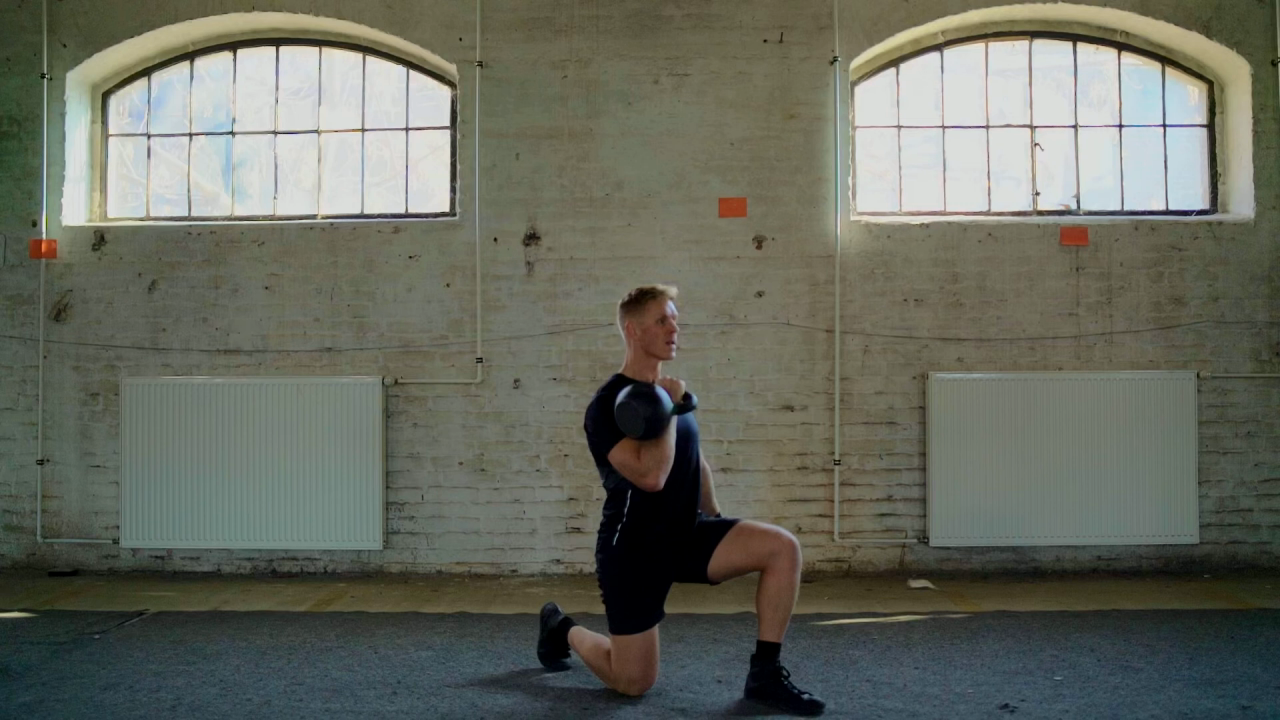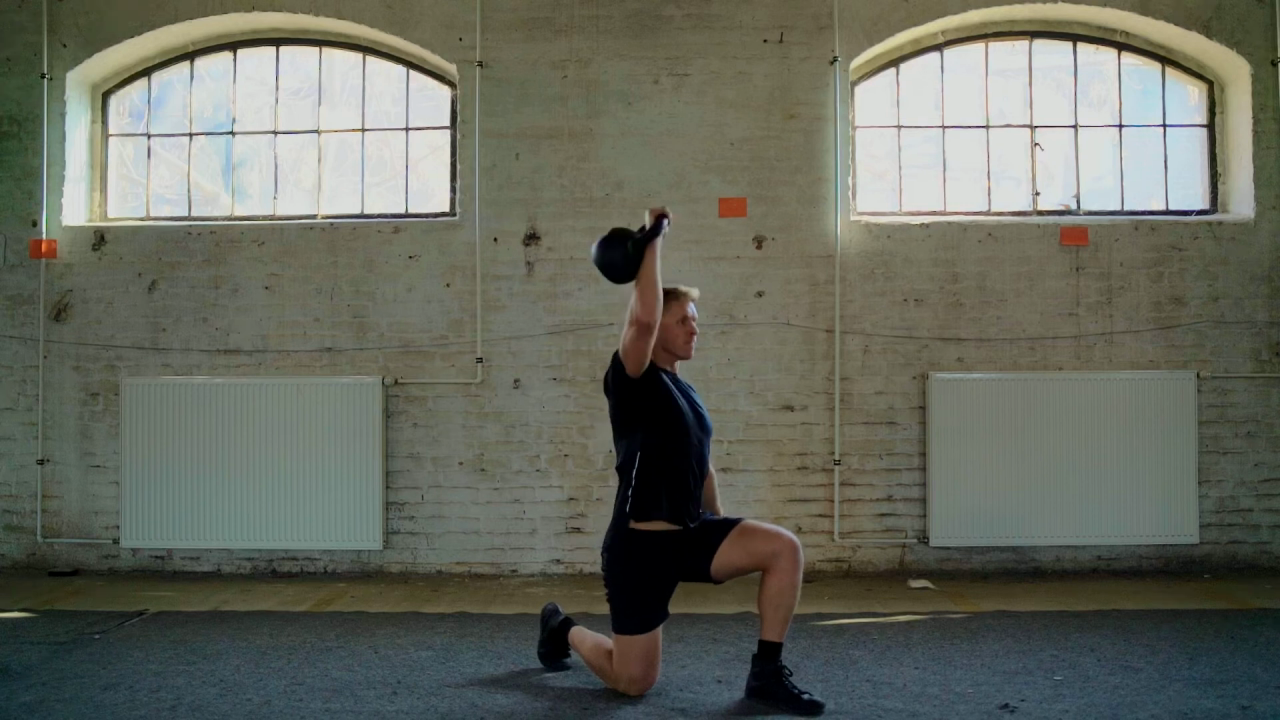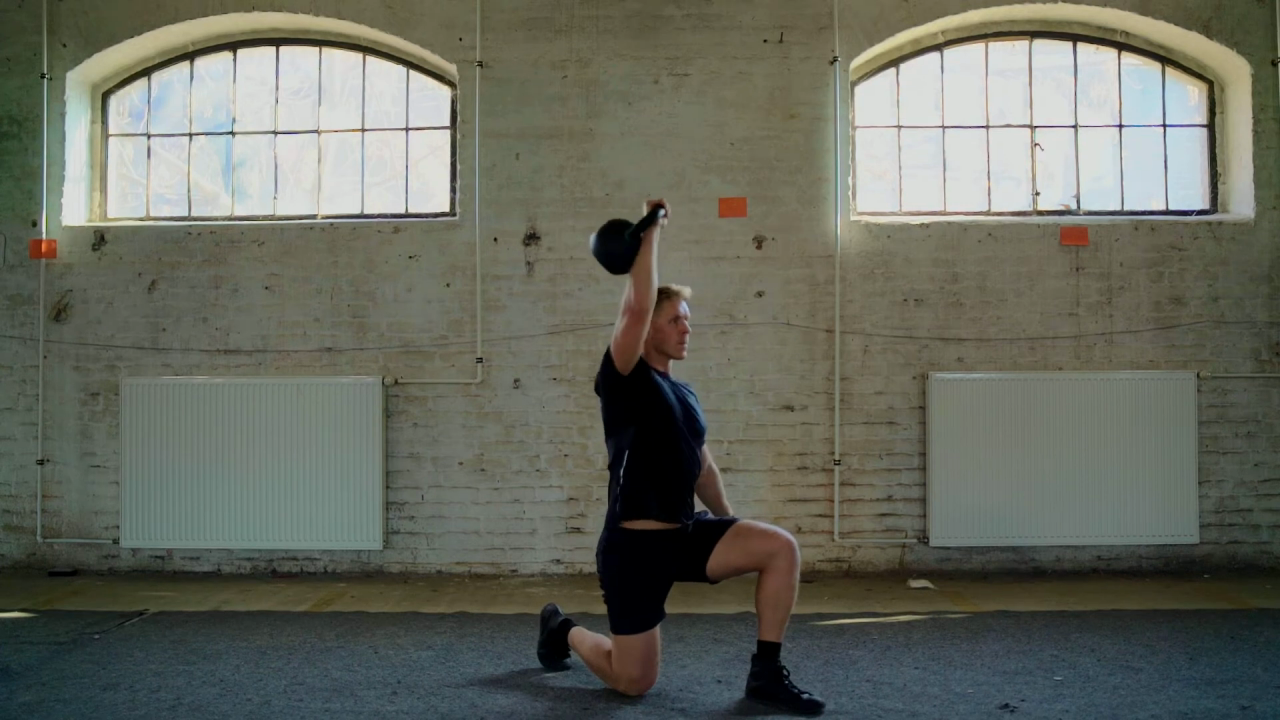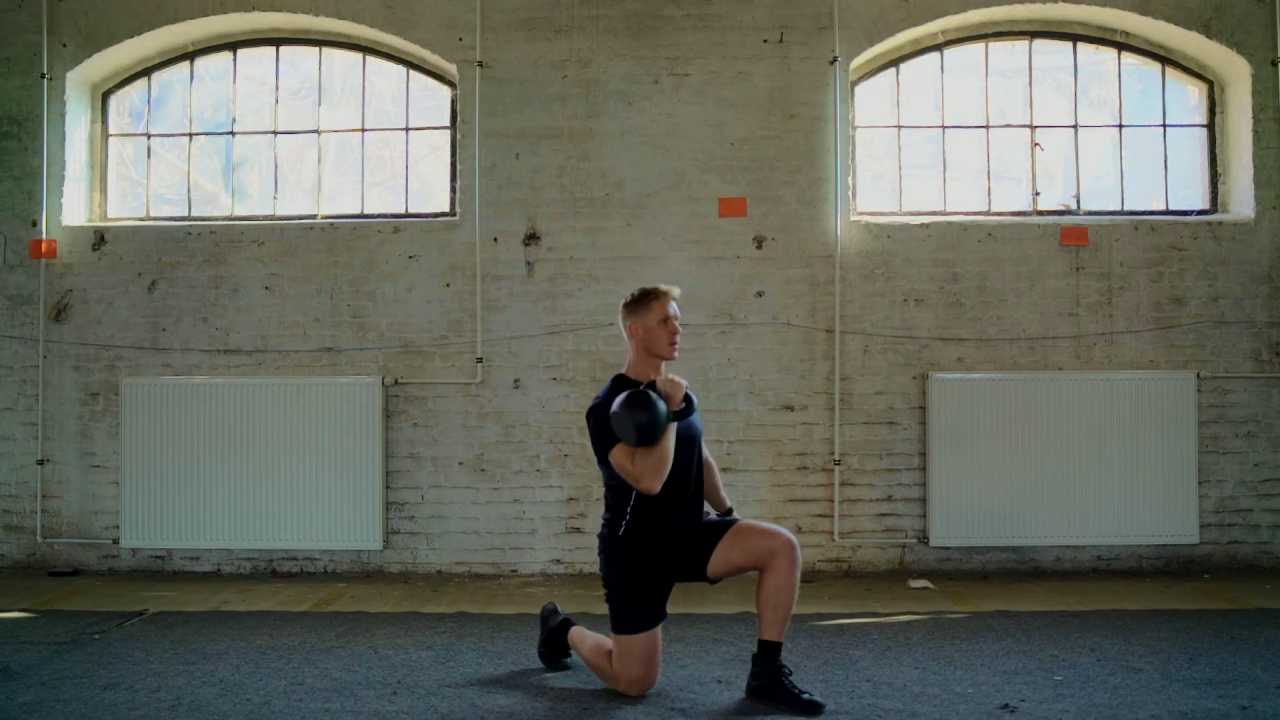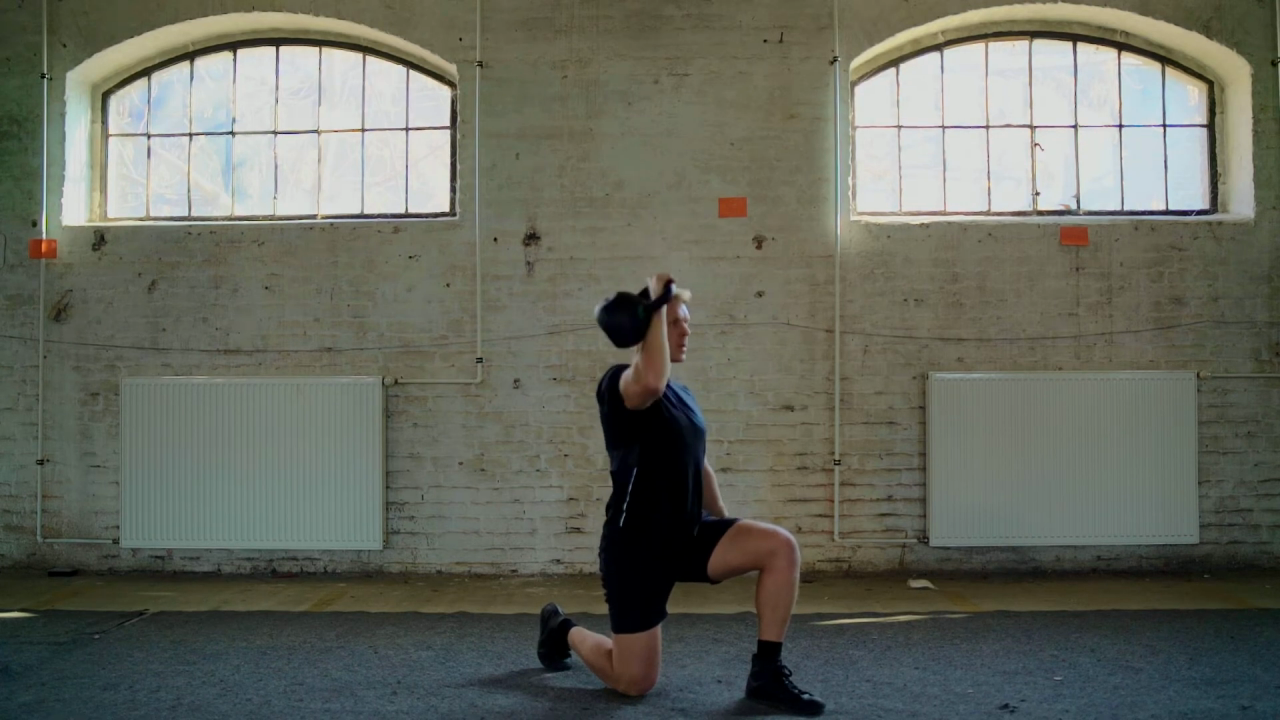
dt=1s
person 1, frame 1
left shoulder: (669, 390)
right shoulder: (609, 406)
right elbow: (652, 476)
left wrist: (716, 519)
left hip: (684, 535)
right hip: (633, 550)
left knee: (782, 548)
right knee: (634, 683)
left ankle: (765, 673)
right ankle: (563, 630)
person 1, frame 2
left shoulder: (686, 393)
right shoulder: (630, 380)
right elbow: (643, 319)
left wrist: (720, 526)
right wrist: (652, 244)
left hip: (689, 535)
right hip: (640, 548)
left knee: (784, 548)
left ankle: (766, 672)
right ankle: (564, 629)
person 1, frame 3
left shoulder: (683, 394)
right shoulder: (623, 379)
left elbow: (702, 467)
right elbow: (637, 308)
left wrist: (729, 526)
right wrist: (650, 231)
left hip: (684, 533)
right hip: (635, 547)
left knee: (780, 547)
left ankle: (766, 672)
right ankle: (562, 629)
person 1, frame 4
left shoulder: (673, 391)
right shoulder: (611, 406)
right elbow: (649, 479)
left wrist: (727, 514)
right wrist: (669, 410)
left hip: (686, 533)
right hip: (636, 549)
left knee: (781, 546)
right knee: (635, 683)
left ankle: (766, 672)
right ankle: (564, 630)
person 1, frame 5
left shoulder: (682, 394)
right shoulder: (619, 382)
right elbow: (651, 381)
left wrist: (725, 525)
right wrist: (655, 305)
left hip: (687, 533)
right hip: (636, 548)
left knee: (780, 547)
right knee: (634, 682)
left ankle: (766, 673)
right ankle: (563, 631)
